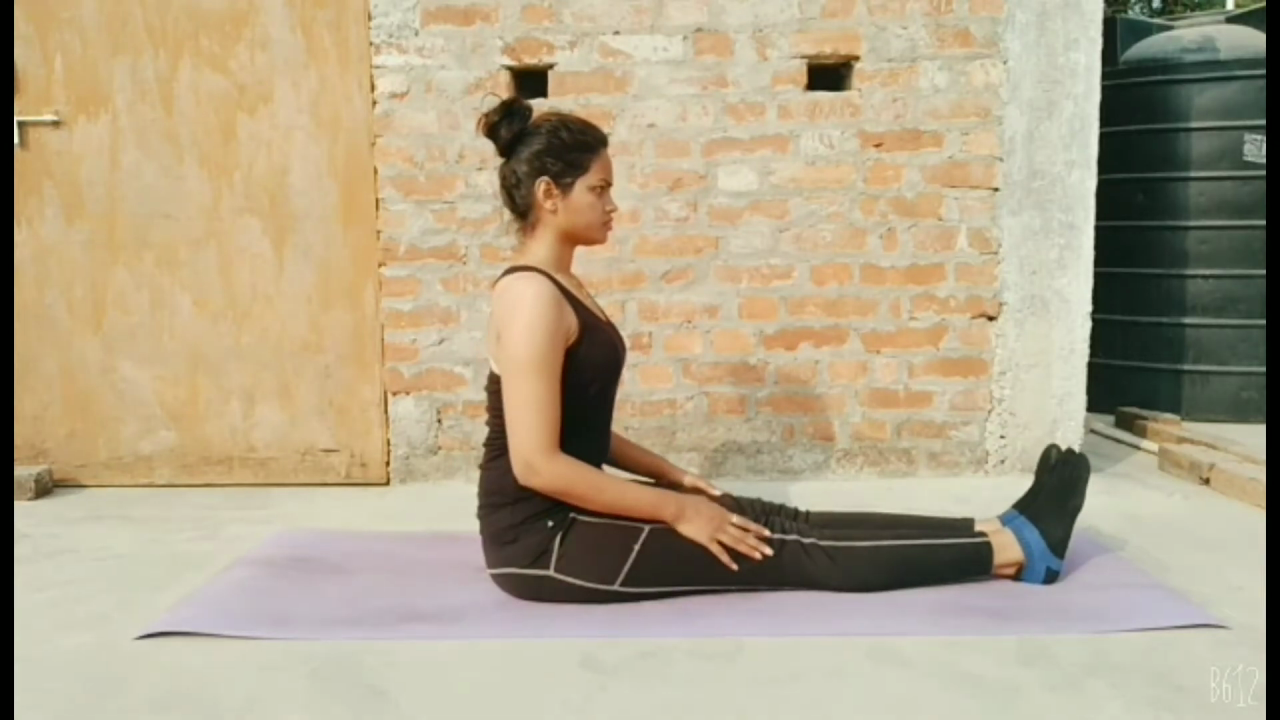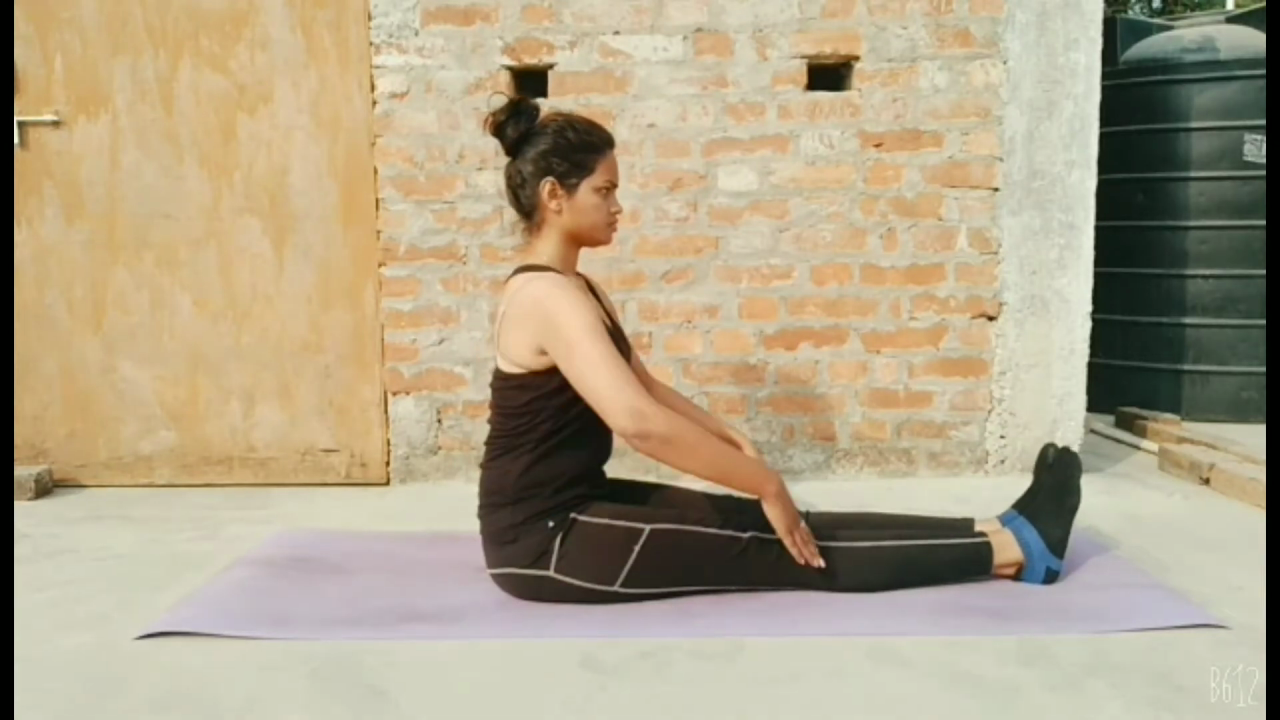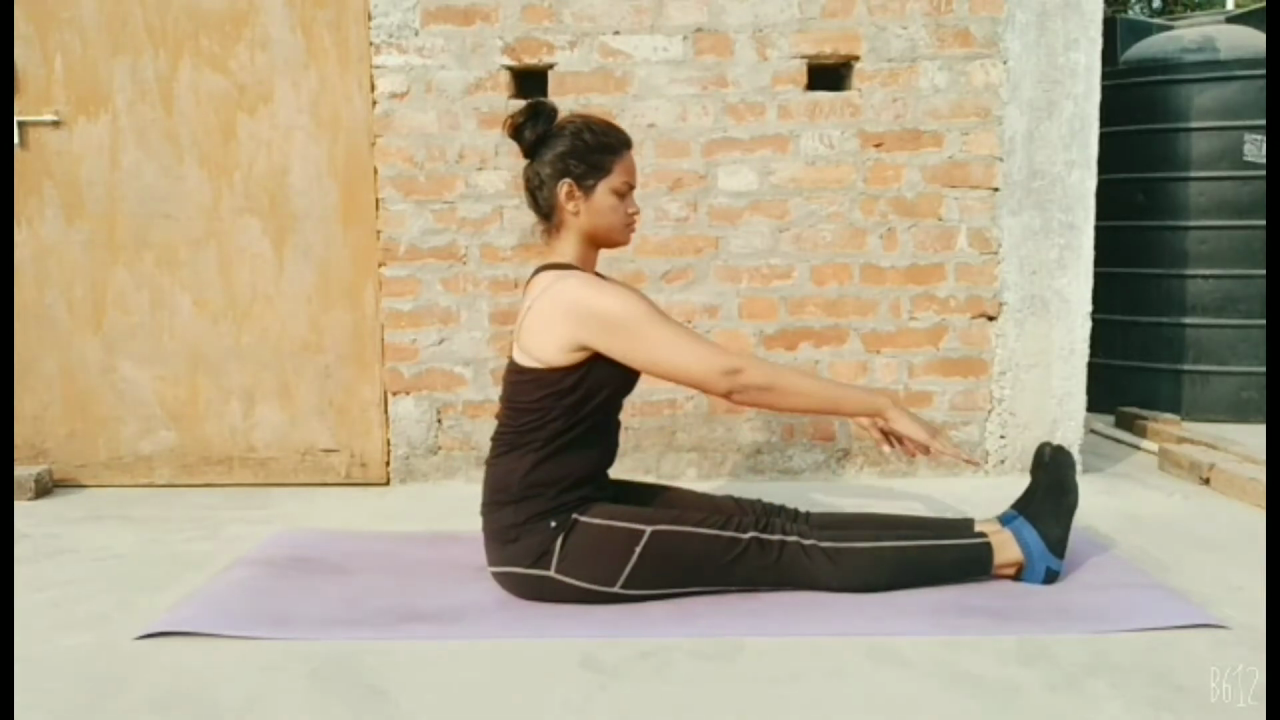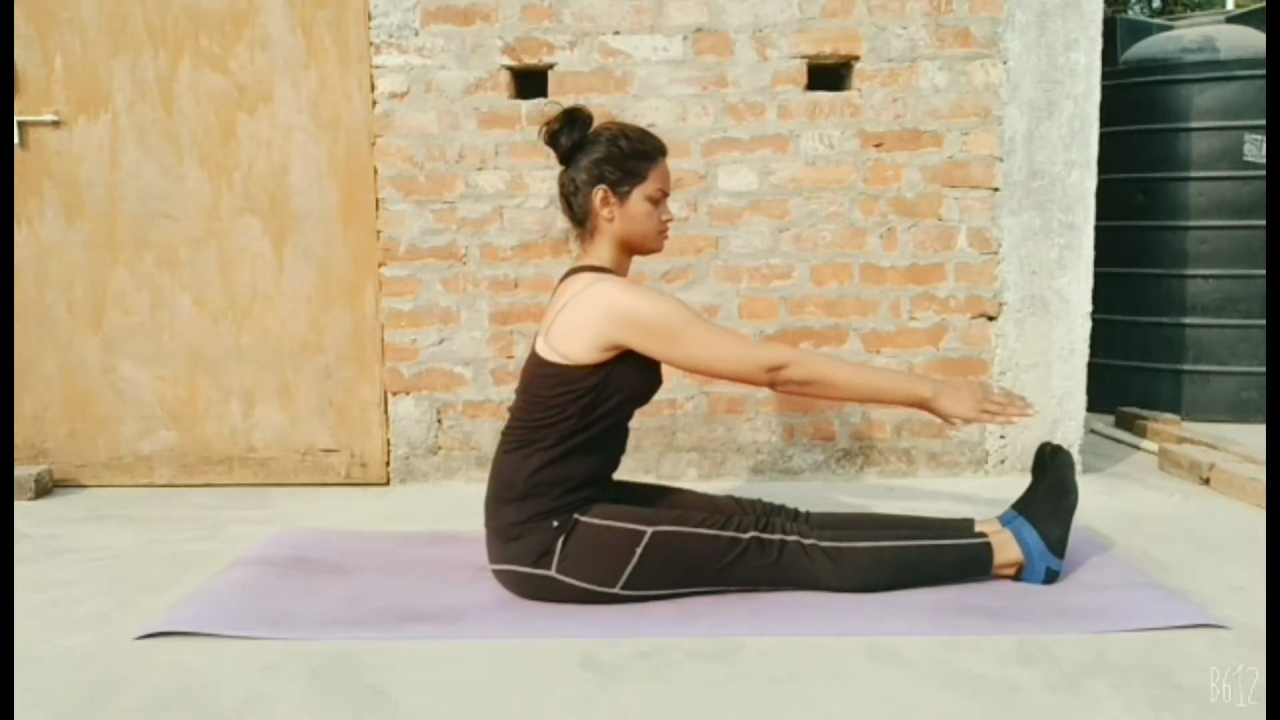
dt=0.4s
person 1, frame 1
left shoulder: (558, 286)
right shoulder: (531, 298)
right elbow: (538, 463)
left wrist: (671, 476)
right wrist: (677, 512)
left hip: (569, 519)
right hip: (541, 542)
left knee: (776, 524)
right knee: (778, 544)
left ankle: (1001, 535)
right ankle: (1012, 549)
person 1, frame 2
left shoulder: (569, 287)
right shoulder: (547, 297)
left elbow: (645, 388)
right elbow: (638, 419)
left wrist: (733, 442)
right wrist: (765, 485)
left hip: (574, 510)
right hip: (542, 541)
left knee: (771, 525)
right knee: (766, 540)
left ankle: (998, 536)
right ankle: (1012, 550)
person 1, frame 3
left shoulder: (577, 288)
right shoulder: (579, 298)
left elbow: (715, 366)
right elbow: (731, 375)
left wrist: (860, 404)
right wrist: (879, 404)
left hip: (574, 509)
right hip: (543, 541)
left knee: (769, 523)
right knee: (769, 544)
left ankle: (995, 536)
right ankle: (1012, 549)
person 1, frame 4
left shoulder: (599, 290)
right shoulder: (613, 302)
left elbow: (762, 362)
right elbow: (775, 367)
right wrist: (927, 391)
left hip: (574, 510)
right hip: (545, 541)
left knee: (769, 522)
right knee: (771, 544)
left ankle: (994, 535)
right ankle: (1011, 549)
